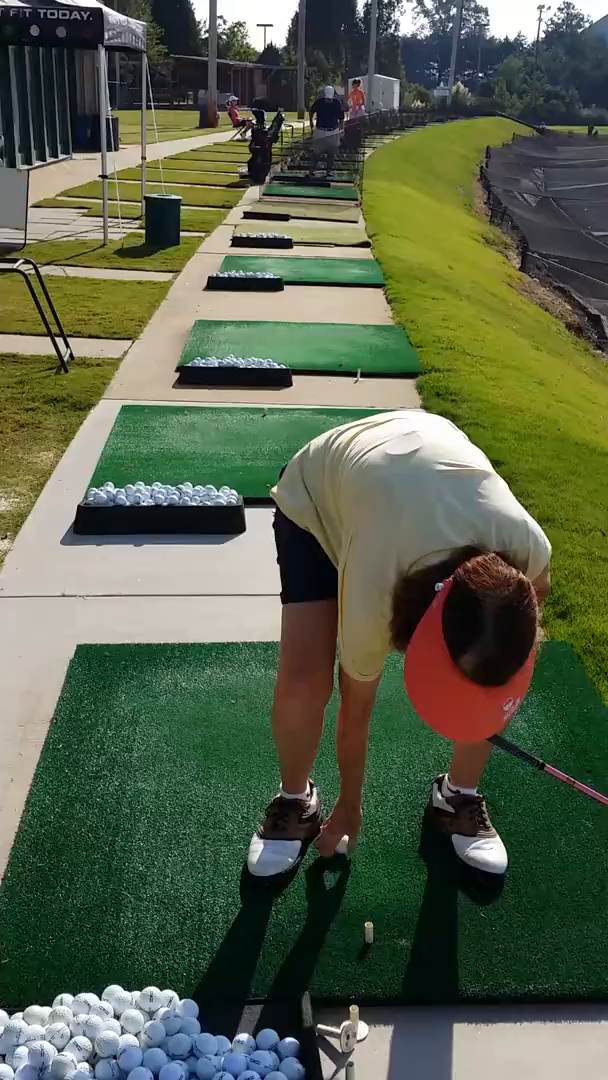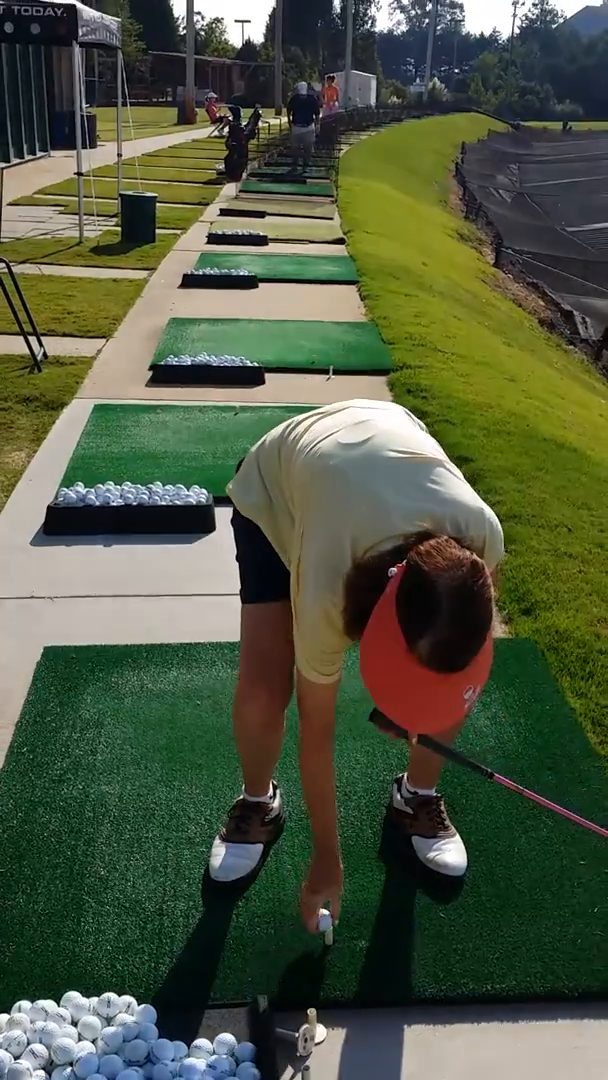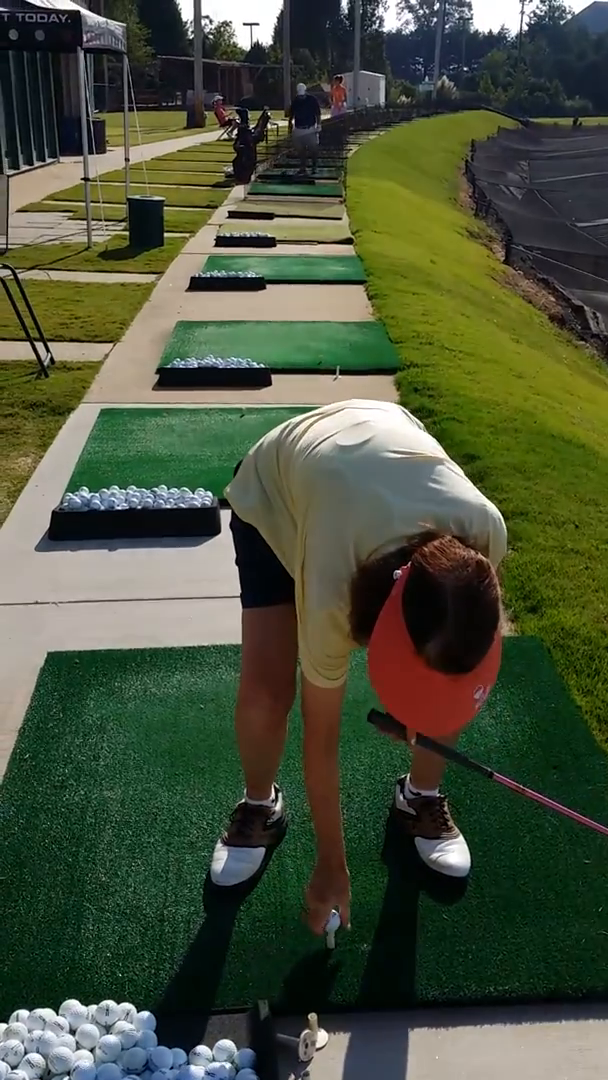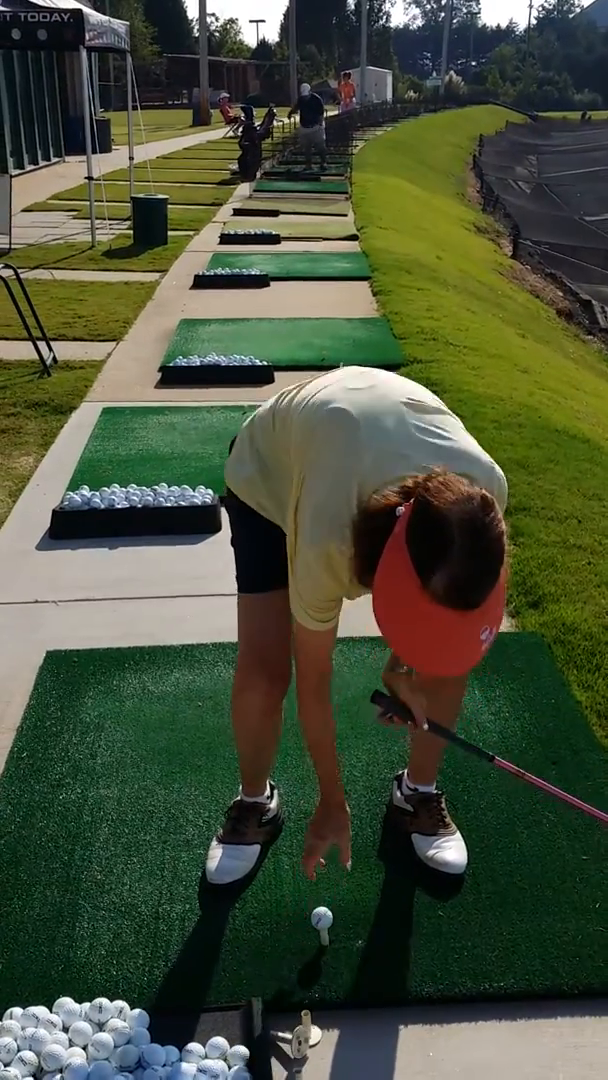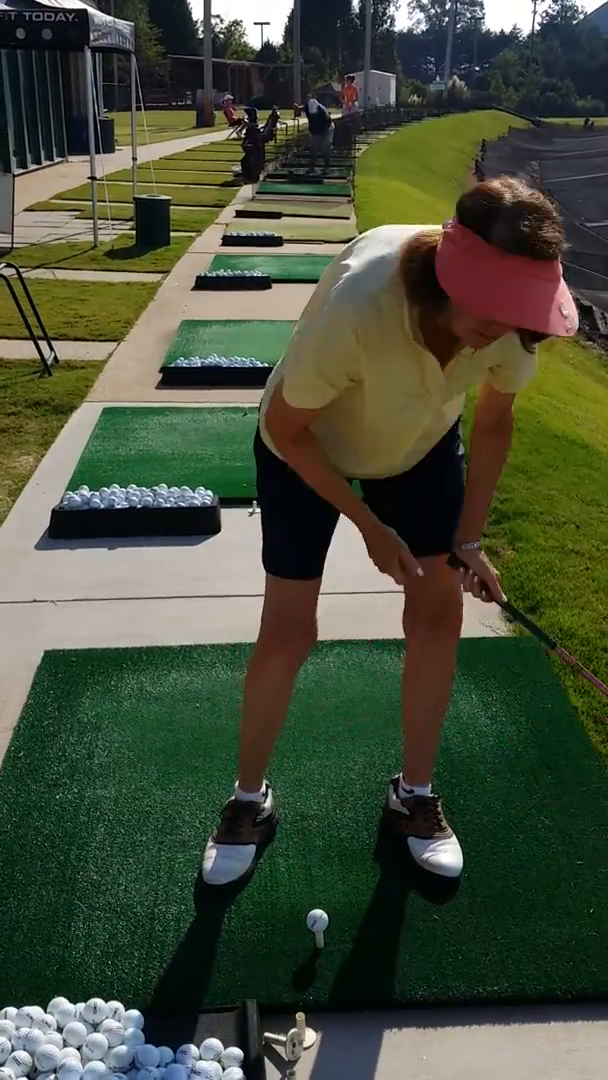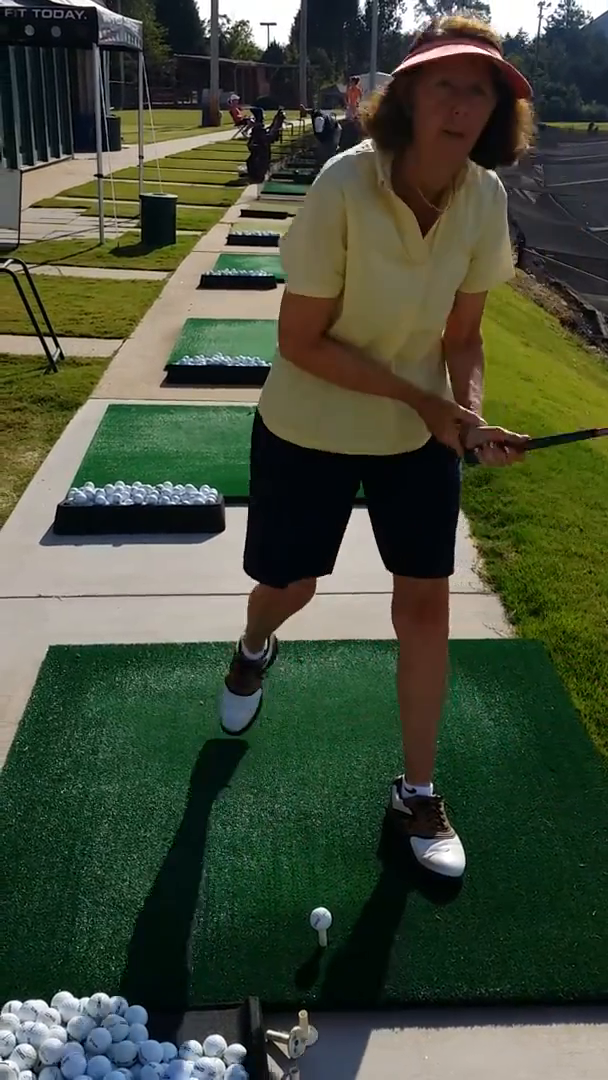
dt=0.5s
person 1, frame 1
left shoulder: (526, 544)
right shoulder: (372, 598)
right elbow: (355, 711)
right wrist: (349, 804)
right hip: (317, 491)
left knee: (490, 669)
right knee: (303, 681)
left ankle: (458, 796)
right ankle: (295, 800)
person 1, frame 2
left shoulder: (481, 533)
right shoulder: (325, 593)
right elbow: (317, 733)
left wrist: (425, 673)
right wrist: (326, 859)
right hip: (275, 487)
left knee: (450, 672)
right knee: (262, 686)
left ankle: (418, 798)
right ankle: (257, 804)
person 1, frame 3
left shoulder: (485, 528)
right shoulder: (332, 596)
right elbow: (321, 738)
left wrist: (417, 691)
right wrist: (332, 865)
right hip: (272, 491)
left knee: (450, 672)
right knee: (265, 691)
left ankle: (421, 798)
right ankle: (259, 806)
person 1, frame 4
left shoulder: (481, 489)
right shoulder: (328, 539)
right elbow: (313, 681)
left wrist: (405, 665)
right wrist: (332, 802)
right hip: (270, 476)
left knee: (450, 653)
right knee: (262, 675)
left ankle: (418, 793)
right ankle: (255, 803)
person 1, frame 5
left shoulder: (512, 322)
right shoulder: (357, 307)
left elbow: (492, 421)
right elbow: (289, 430)
left wrist: (469, 539)
right wrist: (370, 526)
left hip: (422, 446)
right hip: (310, 453)
left knee: (438, 612)
right knee: (288, 628)
left ankle: (414, 795)
right ankle: (250, 800)
person 1, frame 6
left shoulder: (485, 198)
right shoulder: (342, 187)
left elbow: (463, 336)
right elbow: (300, 341)
left wrist: (469, 413)
right wrist: (421, 398)
left hip: (419, 429)
right hip: (307, 430)
left knee: (426, 607)
right knee: (286, 587)
left ankle: (417, 792)
right ankle: (255, 650)
